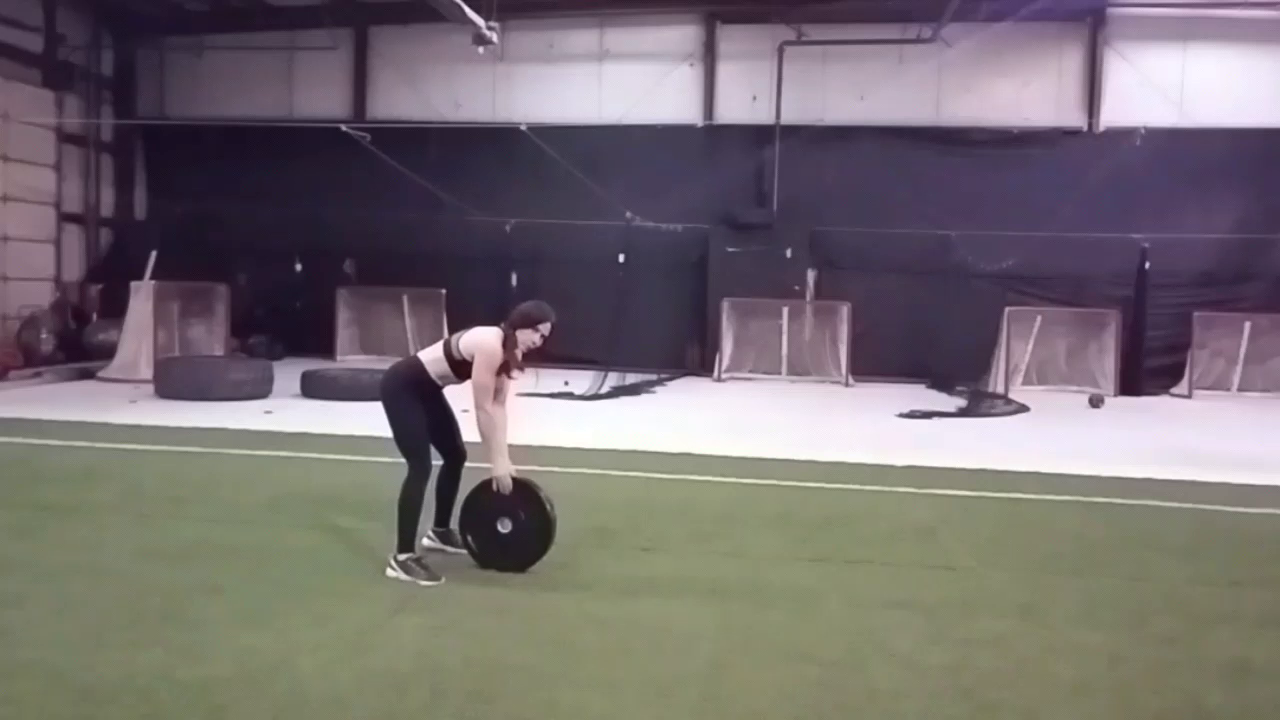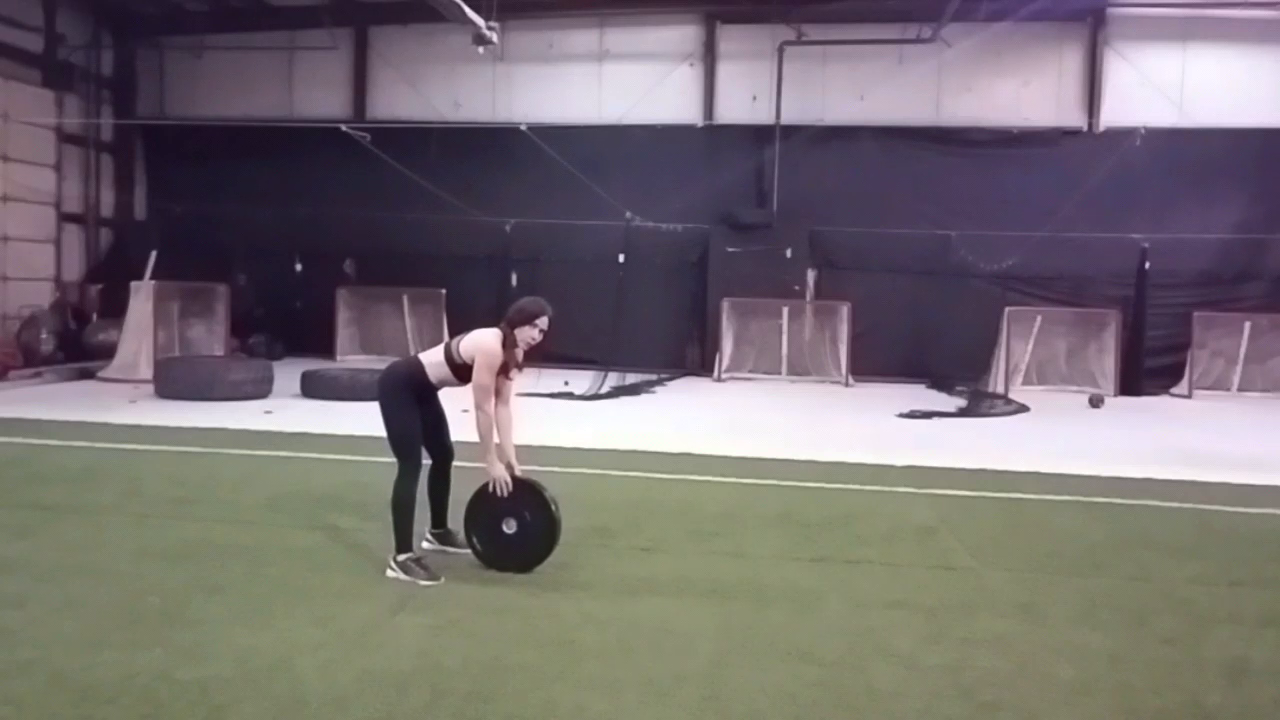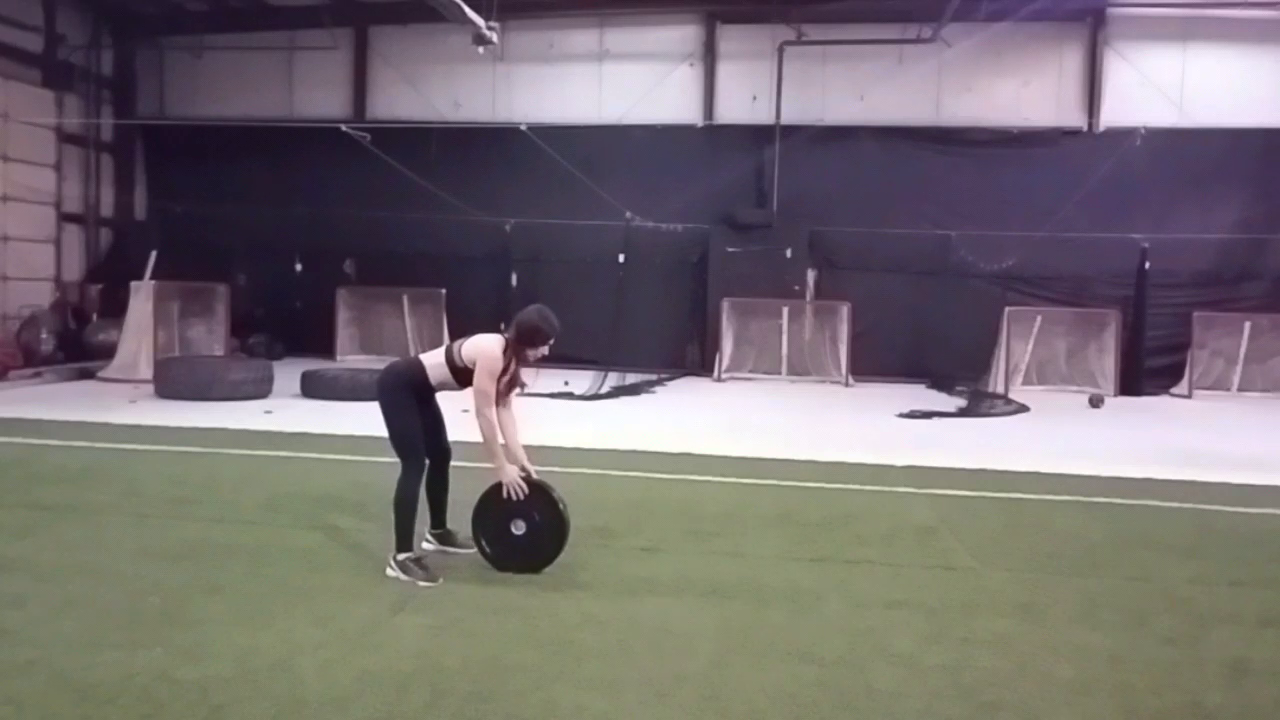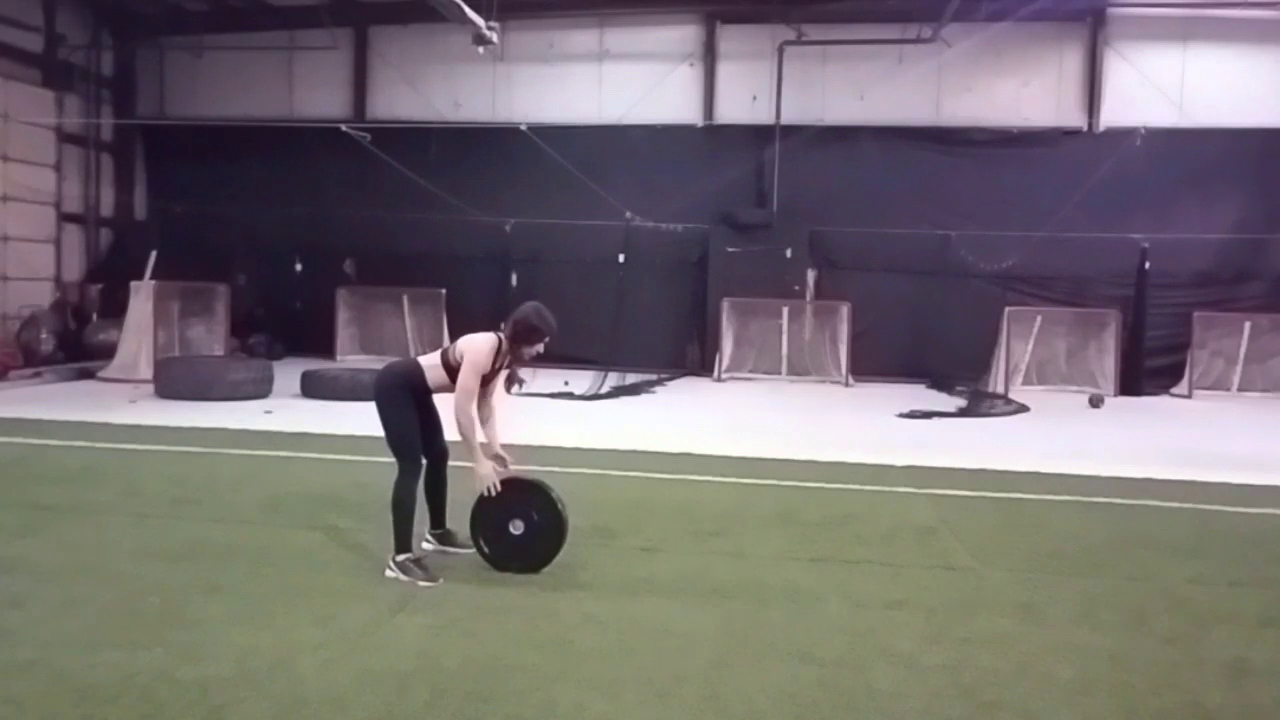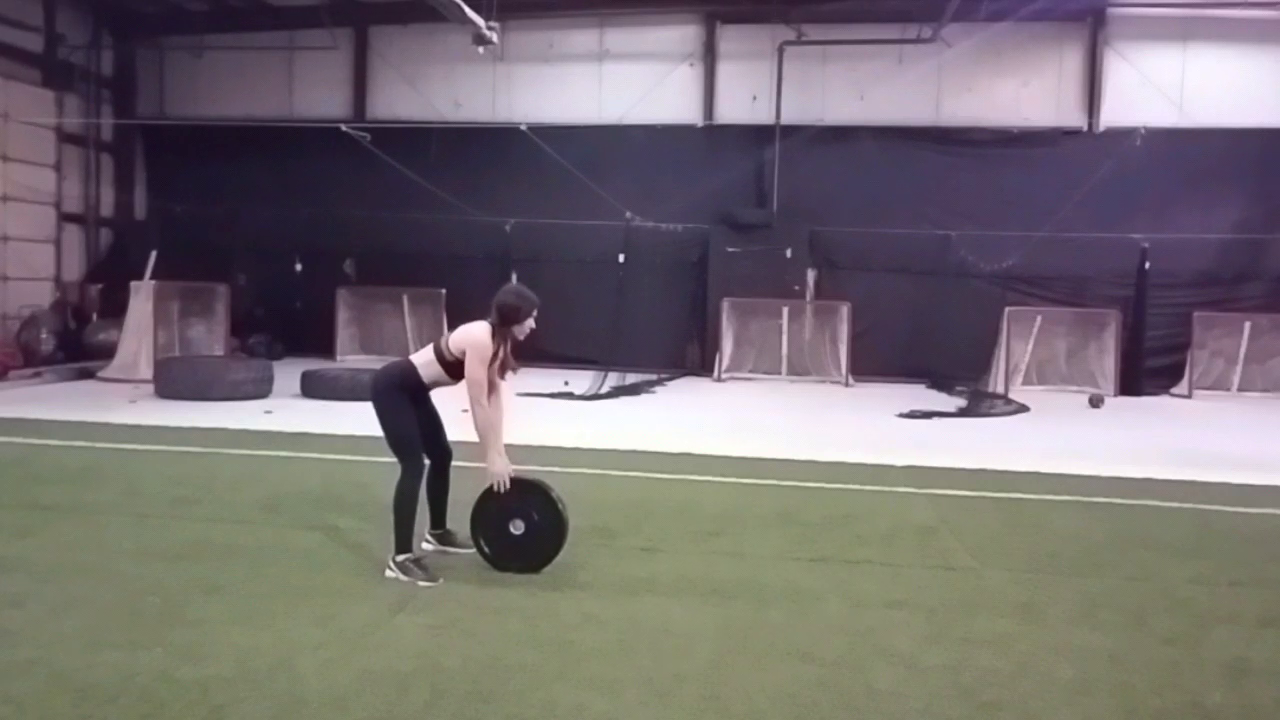
dt=0.7s
person 1, frame 1
left shoulder: (510, 351)
right shoulder: (489, 345)
left elbow: (498, 406)
right elbow: (483, 408)
left wrist: (502, 457)
right wrist: (496, 461)
left hip: (426, 390)
right hip: (401, 387)
left knee: (456, 455)
right knee: (421, 466)
left ankle: (439, 531)
right ankle: (402, 557)
person 1, frame 2
left shoulder: (513, 351)
right shoulder: (490, 348)
left elbow: (502, 405)
right elbow: (483, 409)
left wrist: (509, 456)
right wrist: (491, 462)
left hip: (422, 390)
right hip: (399, 386)
left knee: (444, 456)
right knee: (410, 467)
left ankle: (438, 533)
right ankle: (401, 558)
person 1, frame 3
left shoulder: (510, 354)
right shoulder: (490, 353)
left elbow: (503, 408)
right elbow: (484, 414)
left wrist: (520, 458)
right wrist: (502, 467)
left hip: (420, 390)
right hip: (398, 385)
left knee: (441, 457)
right knee: (414, 465)
left ankle: (437, 532)
right ankle: (402, 557)
person 1, frame 4
left shoulder: (503, 352)
right shoulder: (483, 349)
left elbow: (484, 403)
right elbow: (462, 410)
left wrist: (493, 446)
right wrist: (478, 461)
left hip: (416, 391)
right hip: (395, 387)
left knee: (438, 457)
right knee: (411, 466)
left ankle: (438, 533)
right ankle: (401, 558)
person 1, frame 5
left shoulder: (498, 341)
right shoulder: (479, 340)
left elbow: (494, 398)
right elbow: (478, 405)
left wrist: (500, 450)
right wrist: (491, 458)
left hip: (413, 390)
right hip: (392, 388)
left knee: (442, 457)
right knee: (414, 466)
left ankle: (437, 533)
right ankle: (400, 558)
